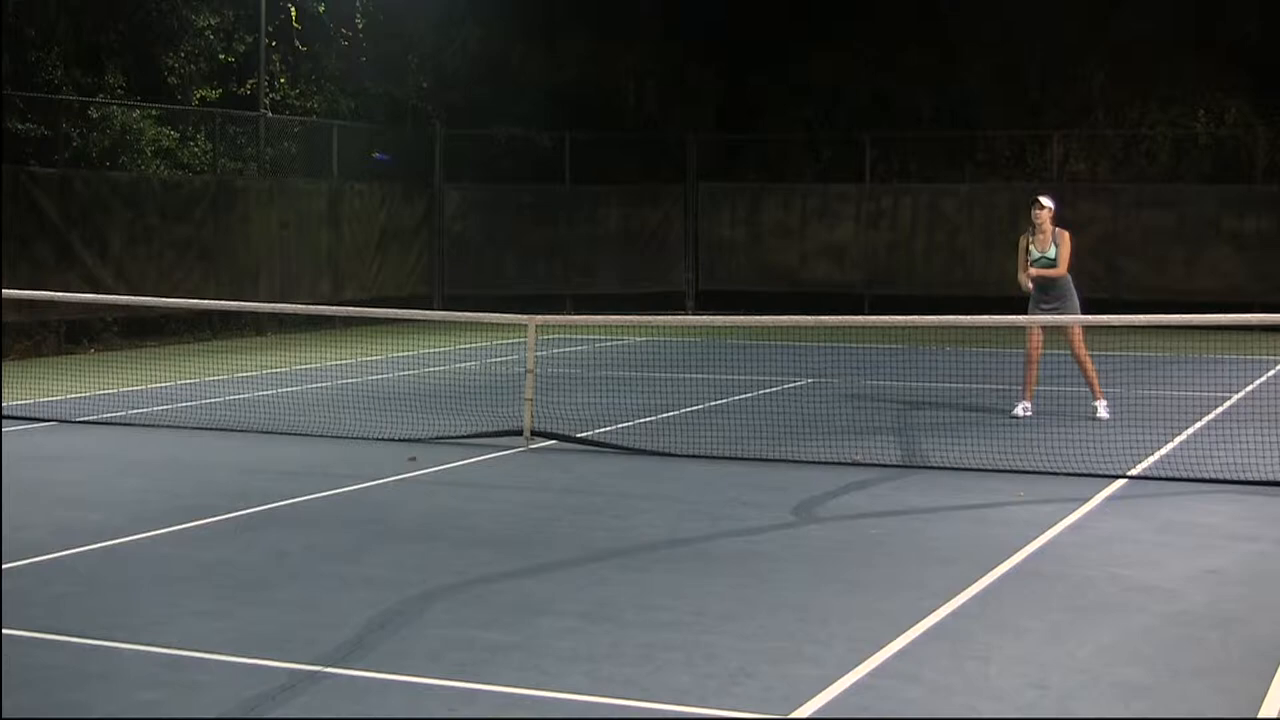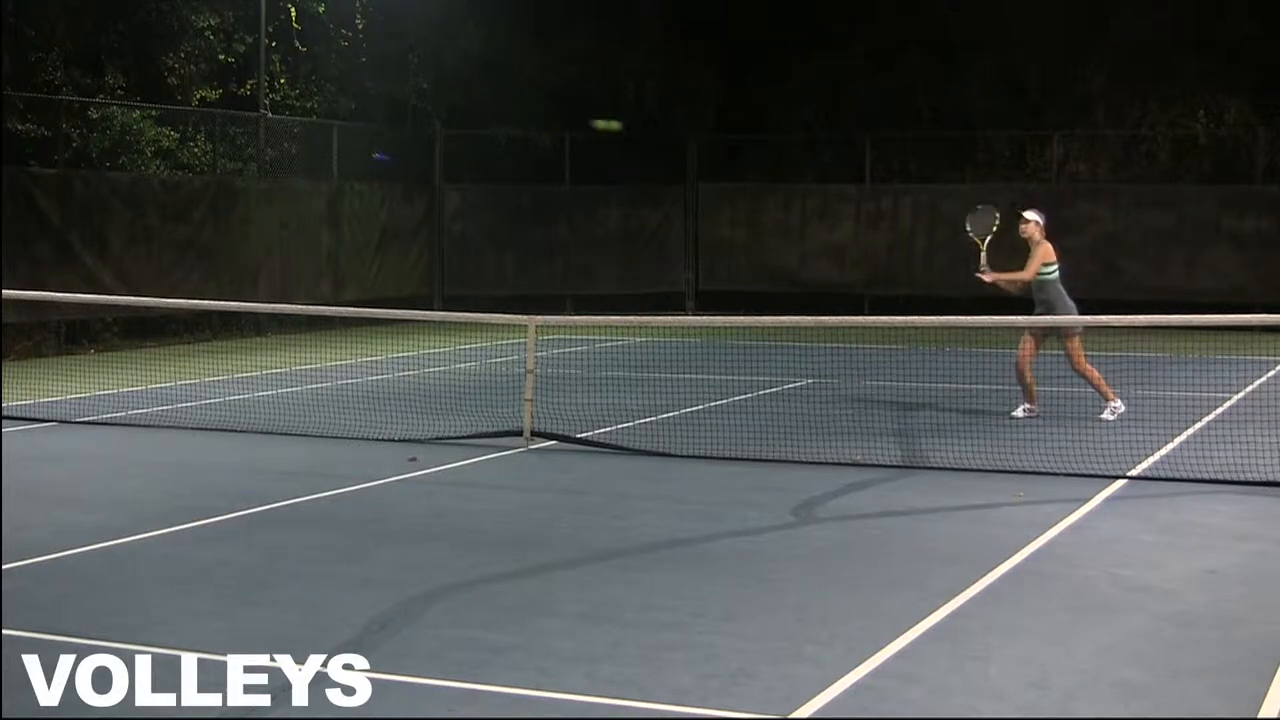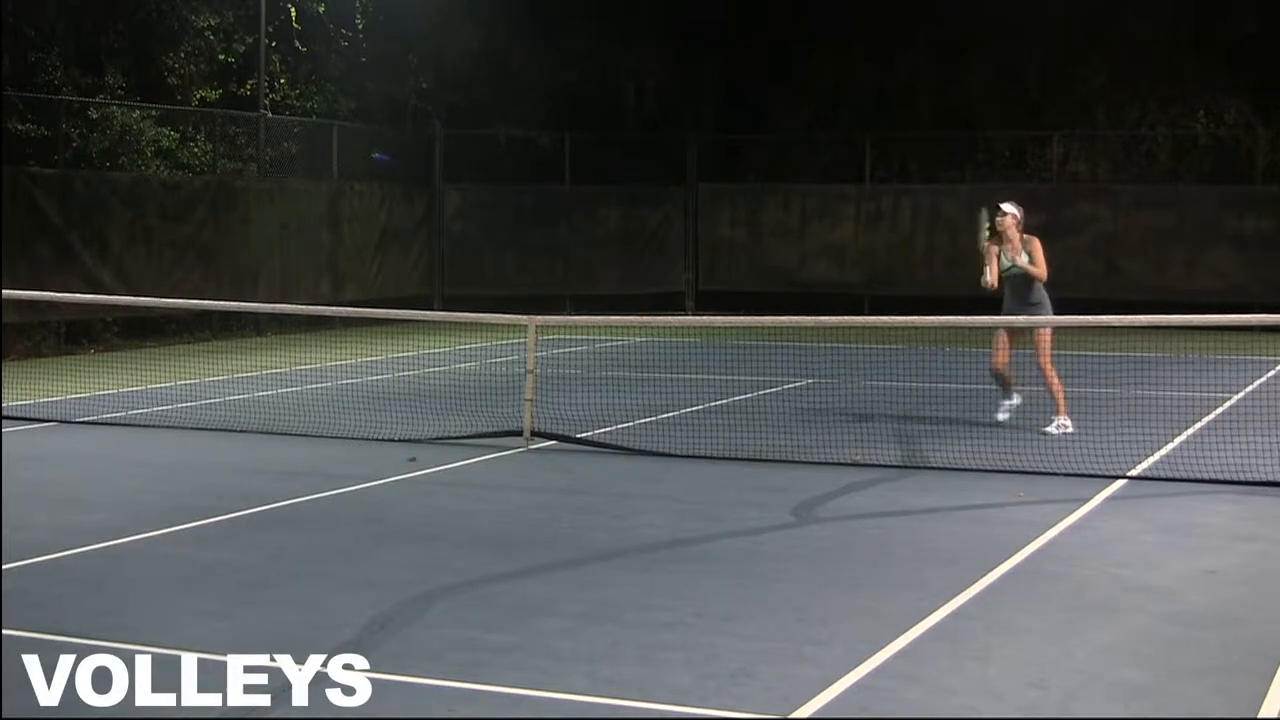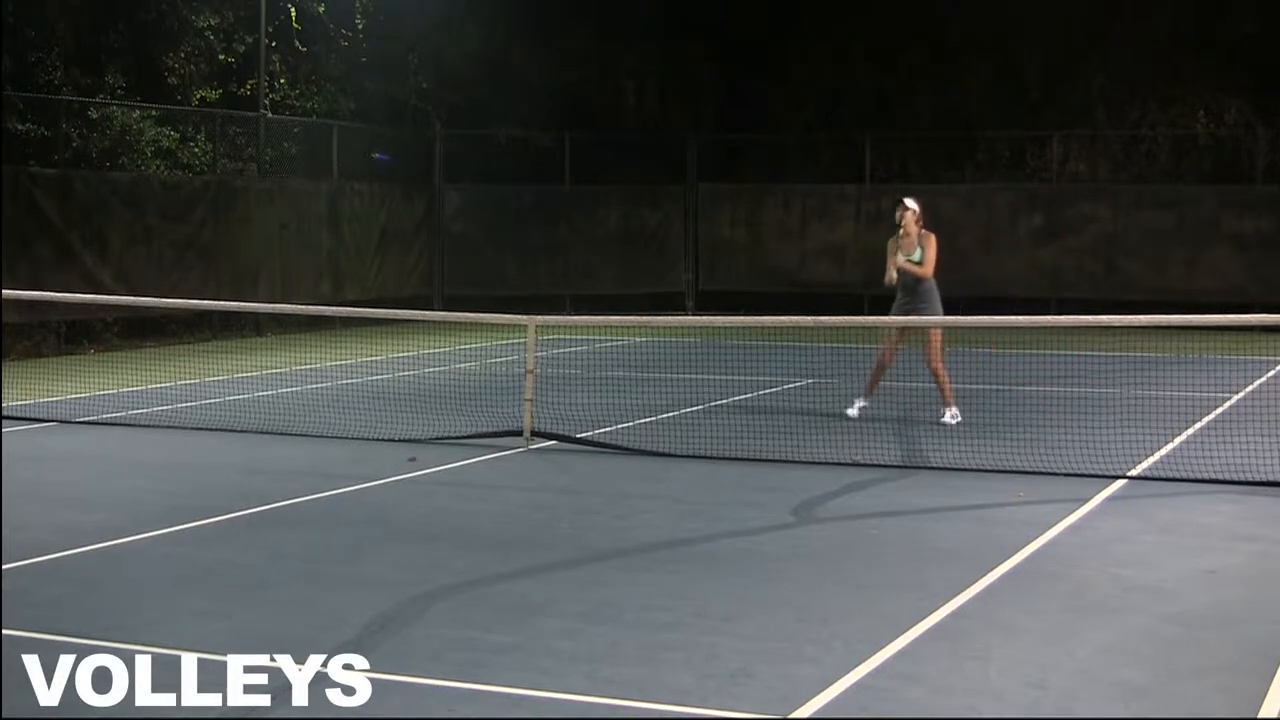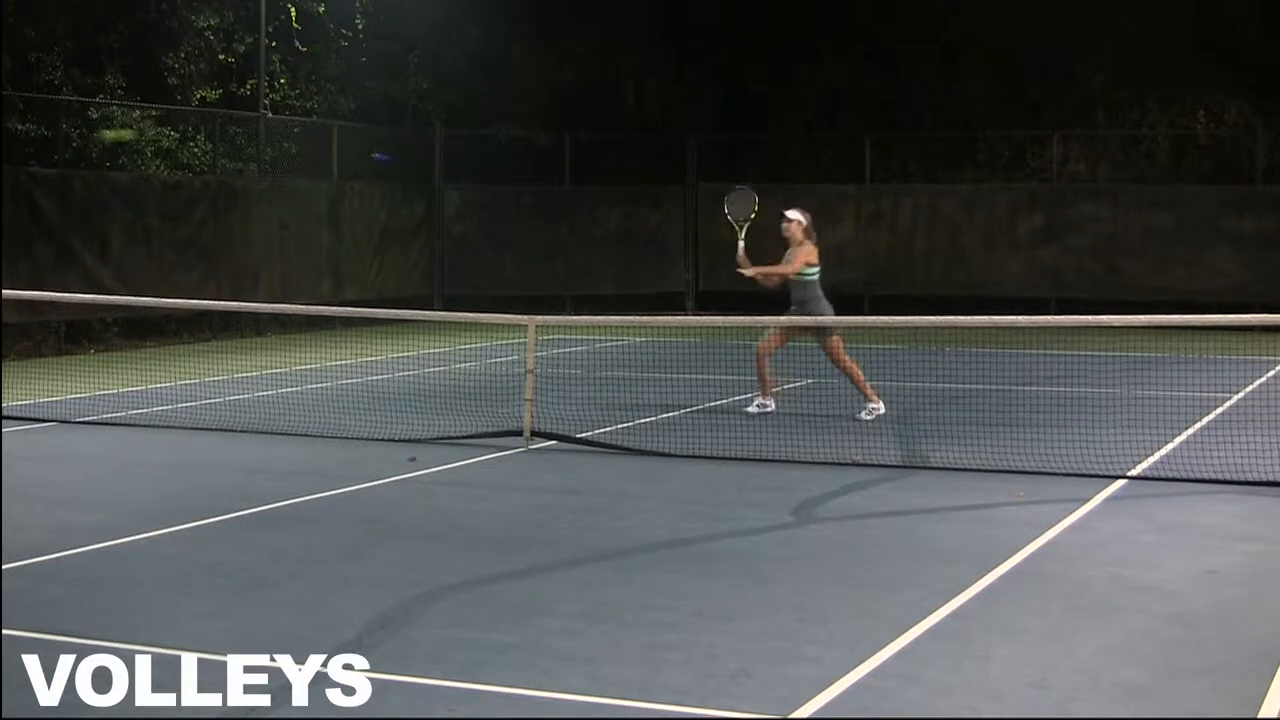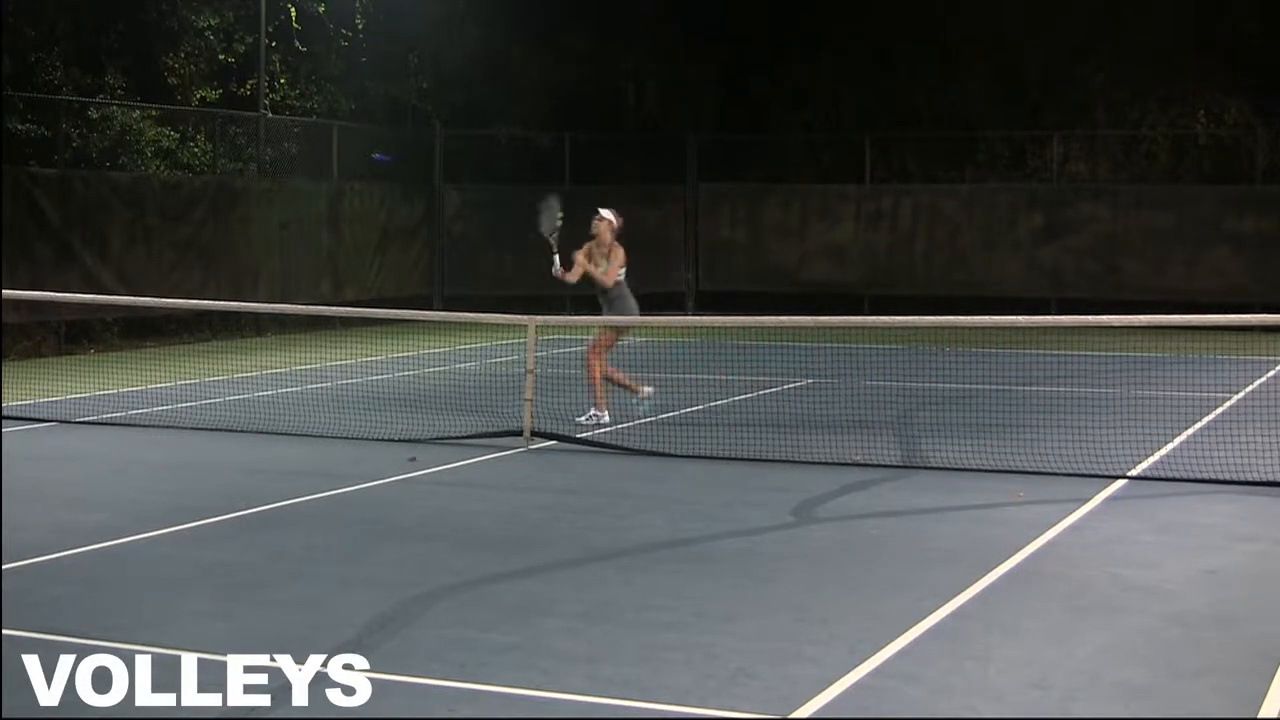
dt=0.7s
person 1, frame 1
left shoulder: (1062, 235)
right shoulder: (1025, 239)
left elbow: (1061, 270)
right elbow: (1022, 273)
left wrist: (1037, 271)
right wrist: (1024, 281)
left hip: (1064, 298)
right hip: (1039, 299)
left knee: (1079, 352)
right knee: (1032, 354)
left ankle: (1100, 401)
right ankle: (1026, 402)
person 1, frame 2
left shoulder: (1043, 247)
right shoulder: (1032, 253)
left elbow: (1026, 275)
right elbow: (1018, 288)
left wrist: (996, 275)
right wrist: (993, 278)
left hip: (1061, 311)
right hip: (1042, 311)
left knee: (1079, 365)
right knee: (1022, 361)
left ankle: (1114, 402)
right ankle: (1031, 405)
person 1, frame 3
left shoulder: (1032, 242)
right shoulder: (993, 245)
left elbow: (1043, 276)
right elbow: (993, 282)
left wrist: (1021, 263)
right wrist: (988, 281)
left hip: (1037, 307)
right hip: (1011, 308)
left knee: (1044, 365)
right knee: (997, 366)
left ankle: (1062, 418)
right ankle: (1010, 397)
person 1, frame 4
left shoulder: (928, 238)
right shoulder: (894, 242)
left elbow: (927, 272)
right elbow: (889, 280)
left wrist: (905, 265)
right wrist: (891, 277)
left hip: (927, 303)
right hip: (903, 302)
left knee: (934, 362)
right knee: (885, 358)
left ankle: (951, 408)
right ankle: (864, 400)
person 1, frame 5
left shoulder: (807, 248)
right shoulder: (792, 251)
left elbow: (783, 269)
right elbow: (772, 282)
left wrist: (755, 270)
right wrist: (744, 262)
left hip: (816, 311)
right hip: (797, 311)
left knee: (841, 362)
right knee: (762, 351)
left ankle: (874, 402)
right ankle: (765, 400)
person 1, frame 6
left shoulder: (617, 250)
right shoulder: (589, 249)
left elbow: (608, 282)
right elbow: (572, 277)
left wrist: (586, 265)
right wrist: (560, 273)
left hip: (622, 310)
right hip: (612, 311)
left knee: (592, 355)
right knee: (597, 364)
left ankle: (600, 411)
right ankle: (640, 390)
